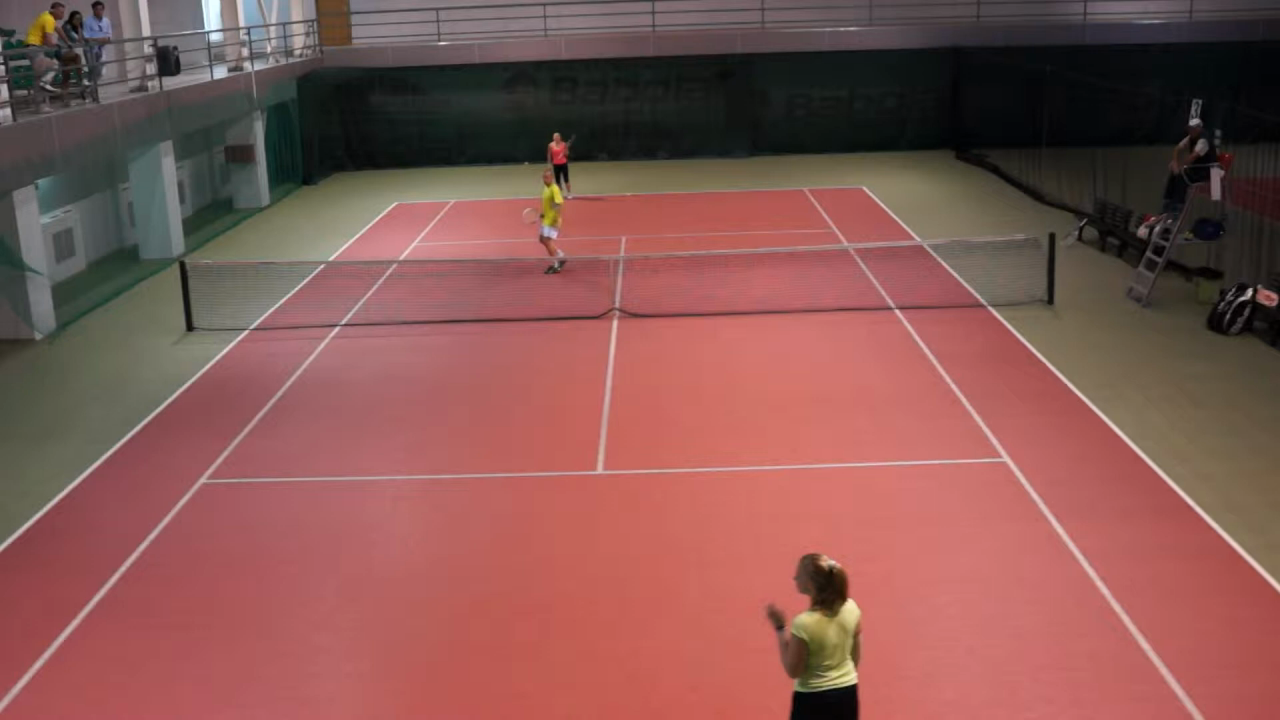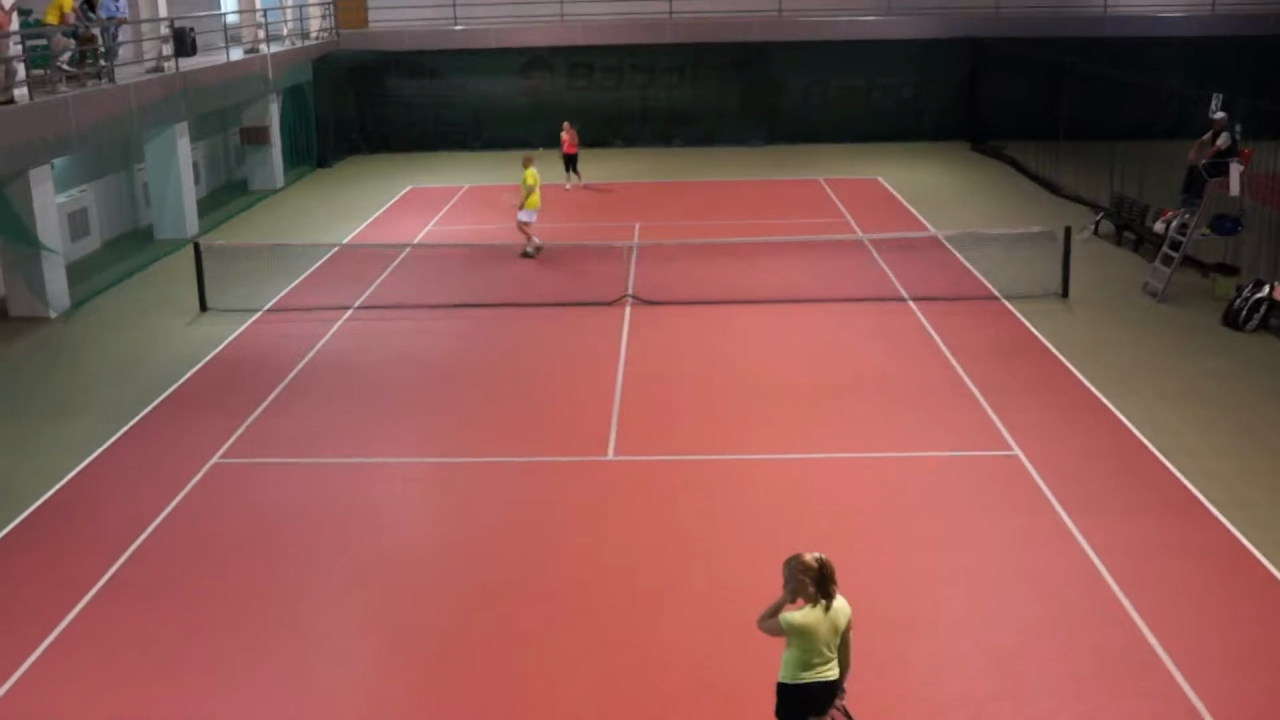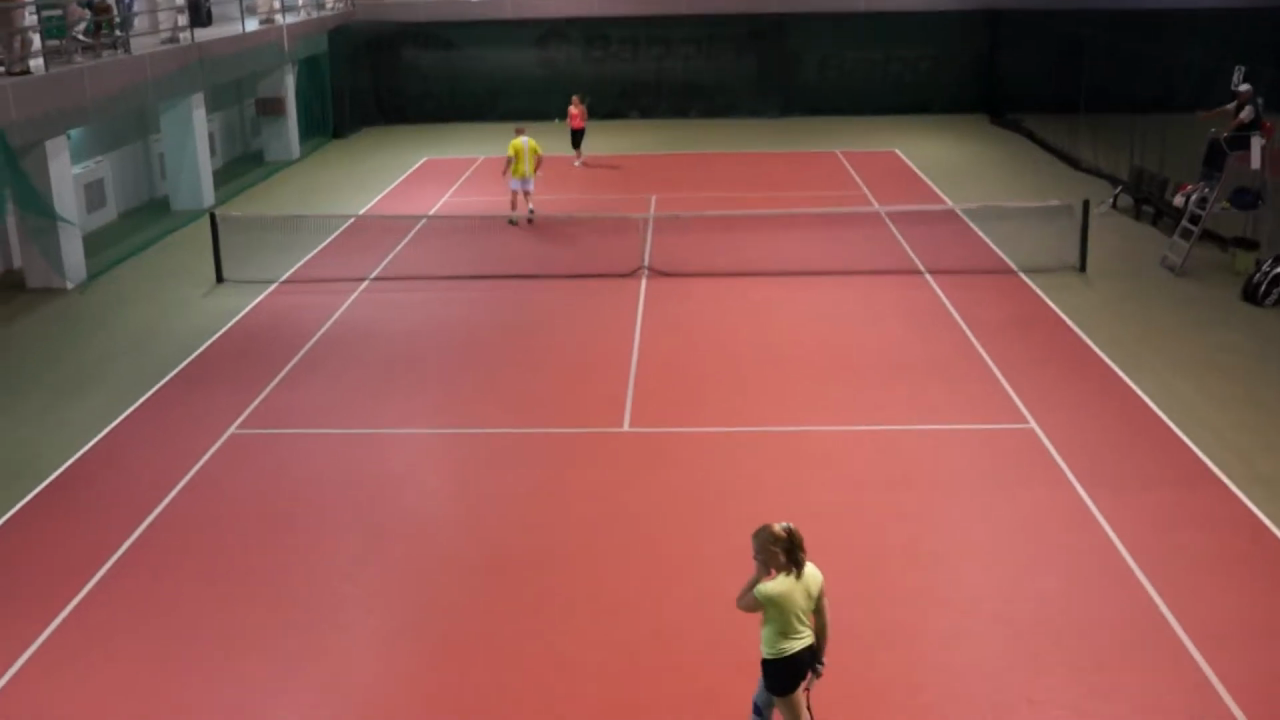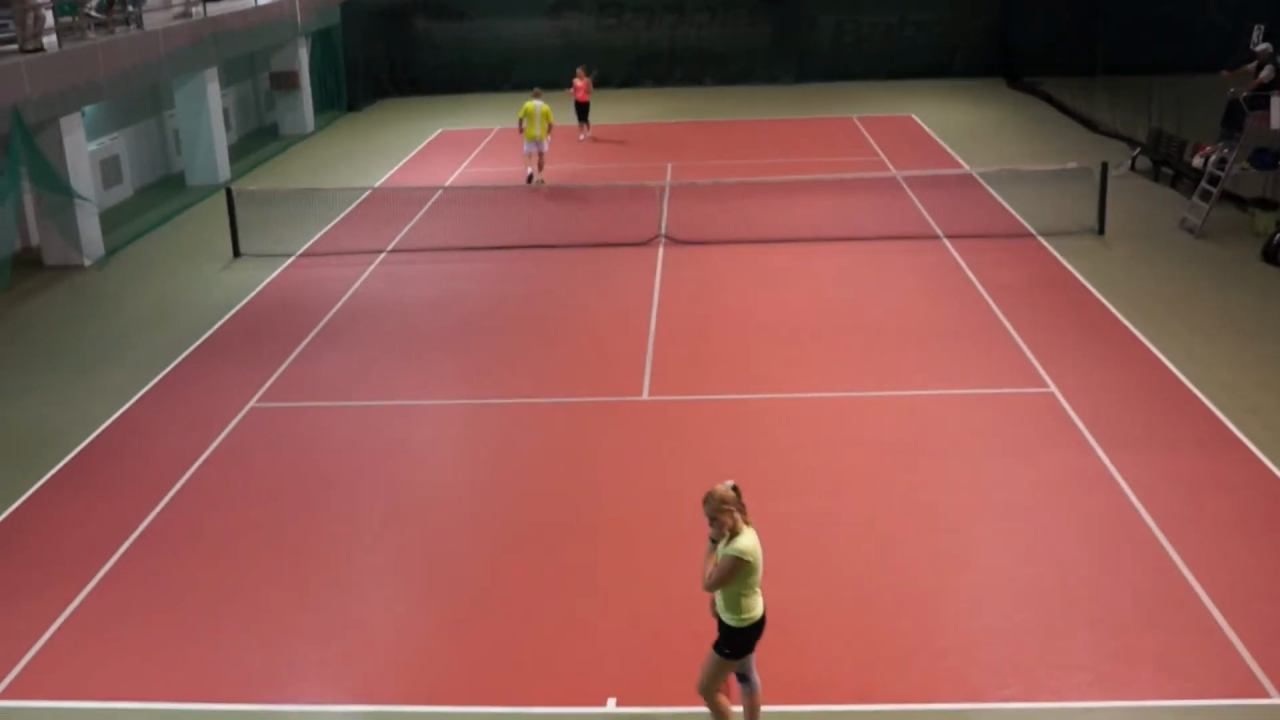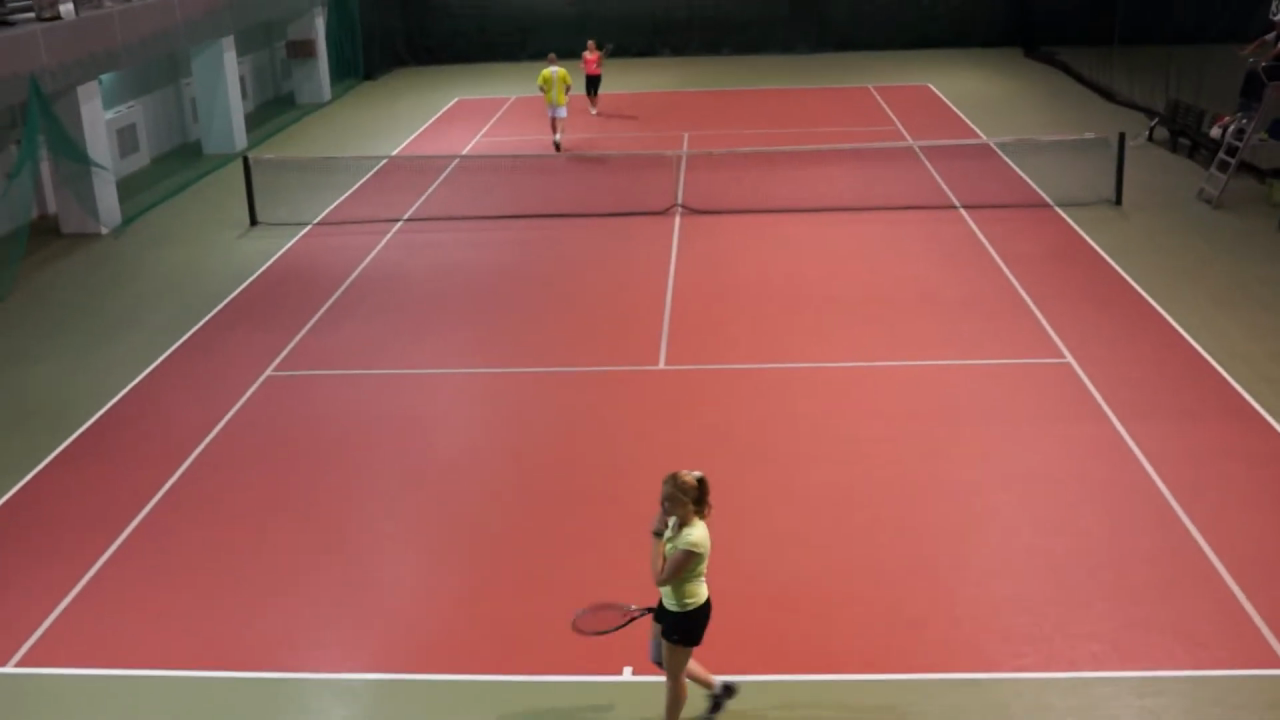
dt=0.5s
person 1, frame 1
left shoulder: (803, 624)
right shoulder: (851, 609)
left elbow: (793, 671)
right elbow: (856, 655)
left wrist: (779, 628)
left hip: (811, 699)
right hip: (846, 693)
person 1, frame 2
left shoulder: (795, 620)
right shoulder: (841, 605)
left elbow: (761, 623)
right elbow: (845, 652)
left wrist: (784, 599)
right wrist: (840, 684)
left hip: (796, 690)
right hip: (828, 685)
person 1, frame 3
left shoulder: (769, 591)
right shoulder: (811, 572)
left elbow: (741, 603)
right elbow: (822, 620)
left wrist: (758, 575)
right wrist: (818, 657)
left hip: (782, 660)
right hip: (805, 652)
person 1, frame 4
left shoulder: (740, 548)
right shoulder: (740, 533)
left elbow: (709, 583)
left wrist: (713, 542)
left hip: (741, 625)
right hip: (737, 619)
left knee: (706, 688)
right knee: (746, 673)
person 1, frame 5
left shoulder: (692, 538)
right shoulder: (677, 521)
left elbow: (661, 577)
left wrist: (657, 536)
left hip: (688, 611)
right hip: (672, 603)
left knee: (673, 674)
right knee: (660, 660)
right ankle: (718, 688)
